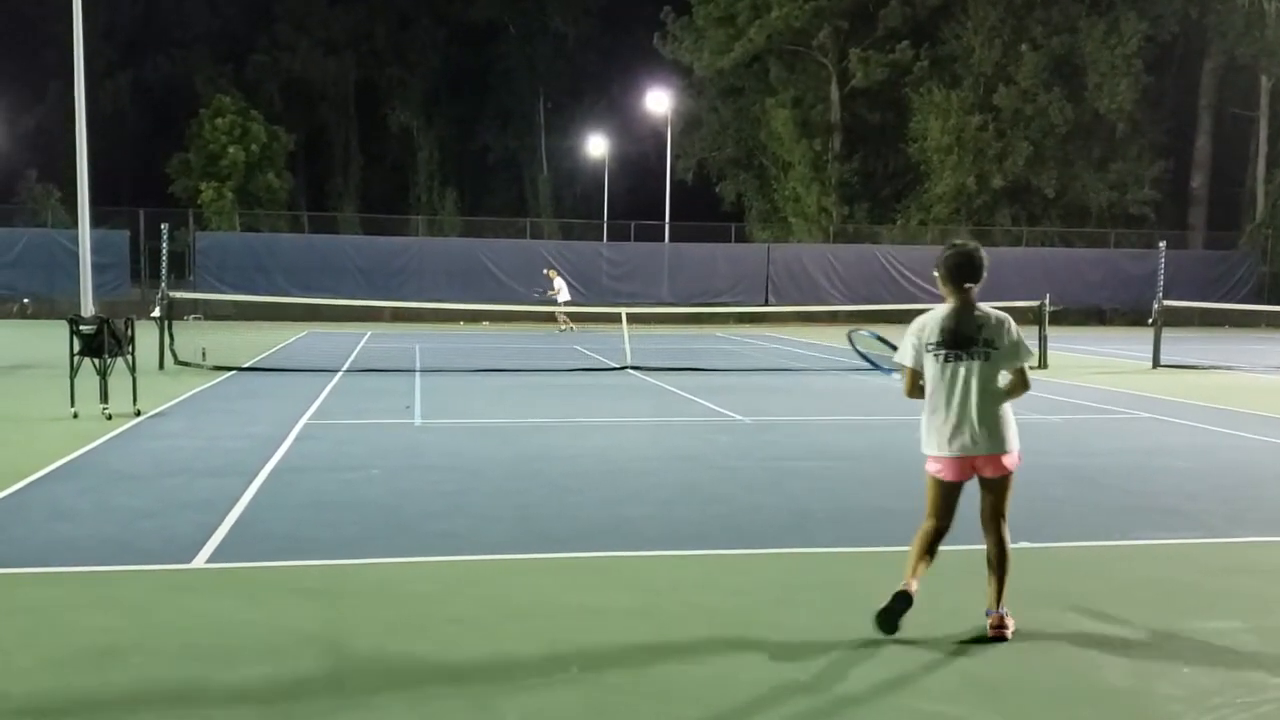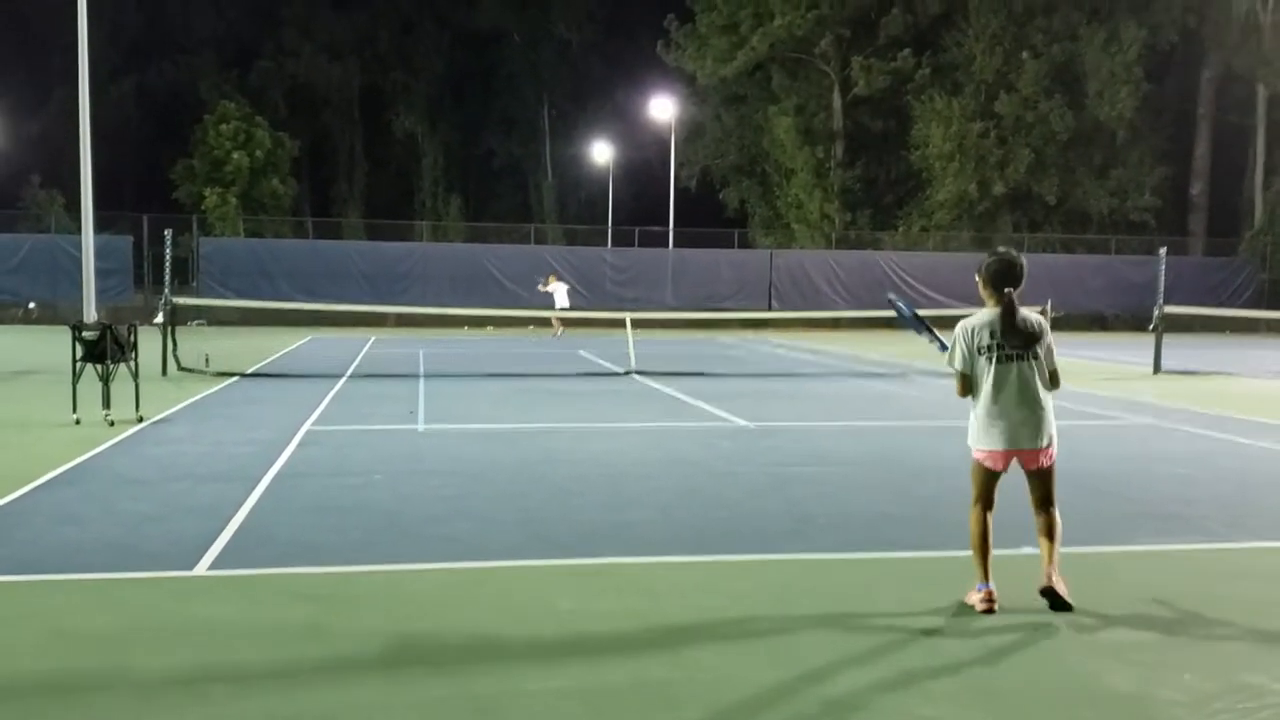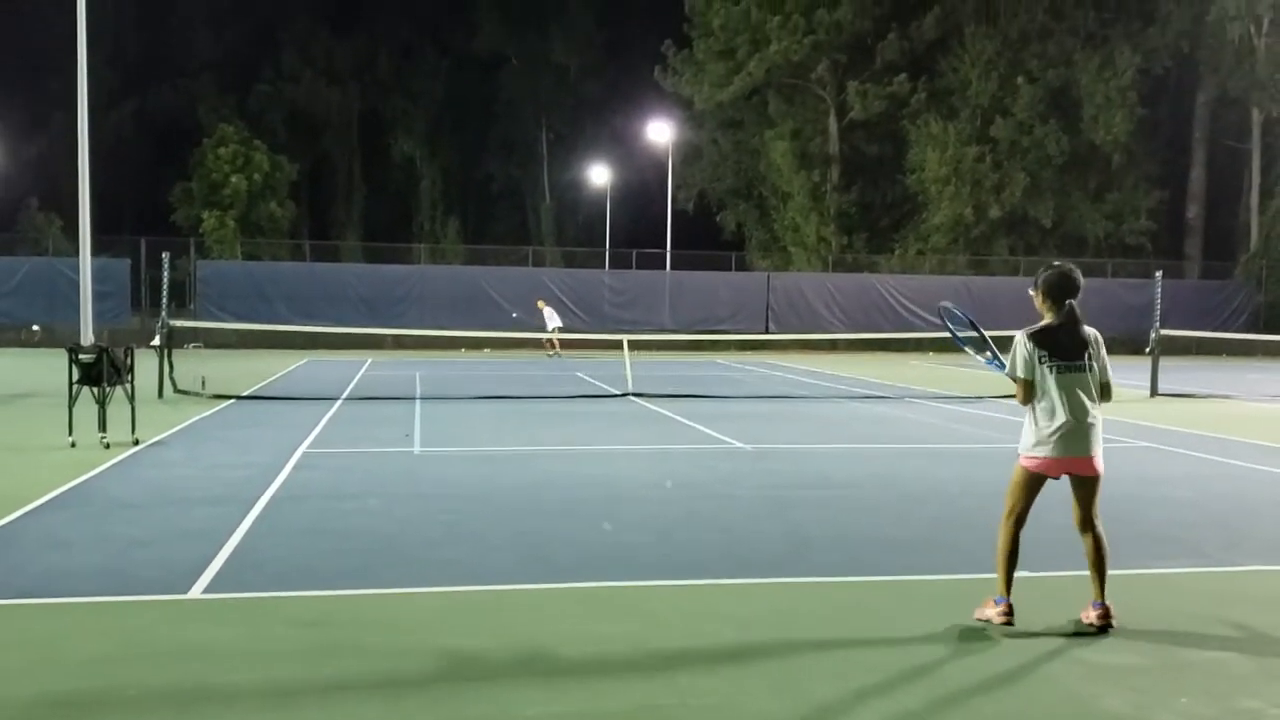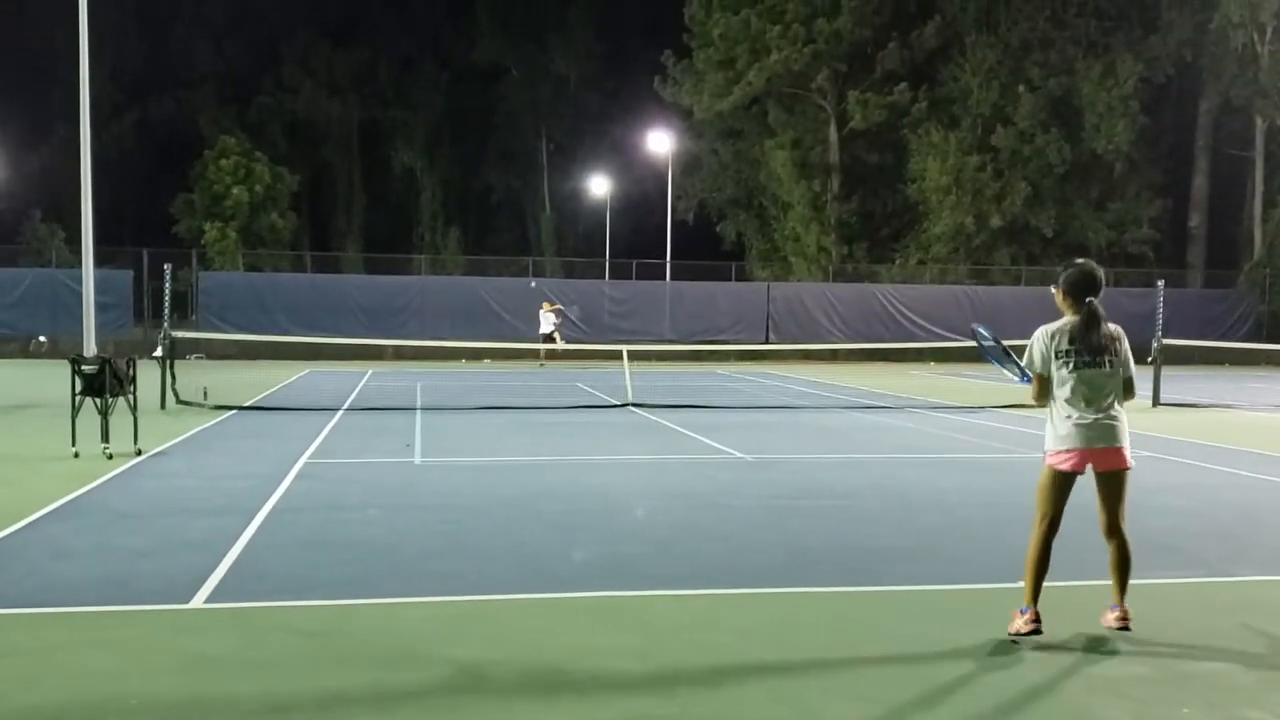
dt=0.4s
person 1, frame 1
left shoulder: (923, 326)
right shoulder: (999, 323)
left elbow: (911, 389)
right elbow: (1021, 384)
left hip: (944, 441)
right hip: (993, 440)
left knee: (934, 526)
right knee: (994, 525)
left ankle: (908, 589)
right ankle: (996, 615)
person 1, frame 2
left shoulder: (969, 328)
right shoulder: (1038, 324)
left elbow: (963, 389)
right elbow: (1054, 382)
left hip: (991, 433)
right hip: (1036, 431)
left knee: (981, 506)
right knee: (1046, 507)
left ankle: (984, 589)
right ankle: (1051, 574)
person 1, frame 3
left shoulder: (1029, 338)
right shoulder: (1091, 338)
left elbow: (1023, 395)
right elbow: (1105, 395)
left hip: (1043, 443)
right hip: (1086, 442)
left knee: (1012, 520)
right knee: (1088, 522)
left ankle: (1001, 603)
right ankle: (1099, 607)
person 1, frame 4
left shoulder: (1047, 335)
right shoulder: (1116, 335)
left elbow: (1039, 394)
right elbow: (1129, 392)
left hip: (1068, 439)
right hip: (1111, 438)
left knee: (1046, 527)
right knee: (1112, 525)
left ankle: (1030, 613)
right ankle: (1119, 608)
